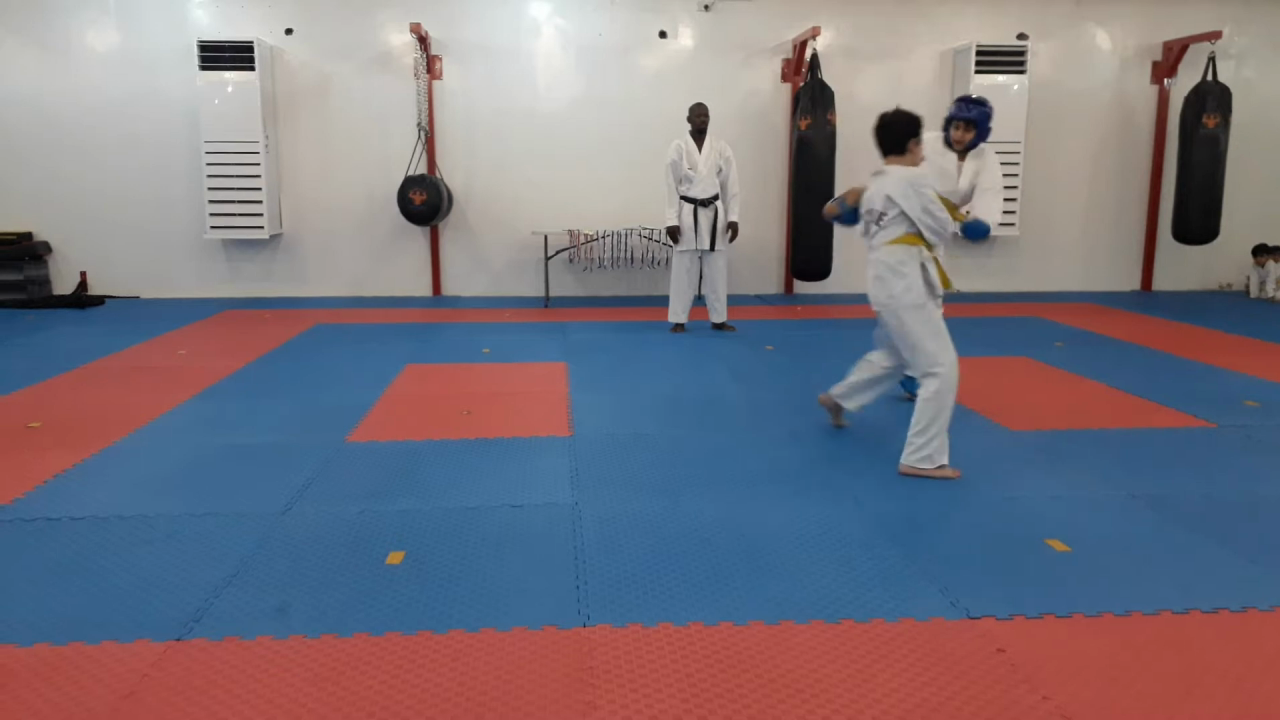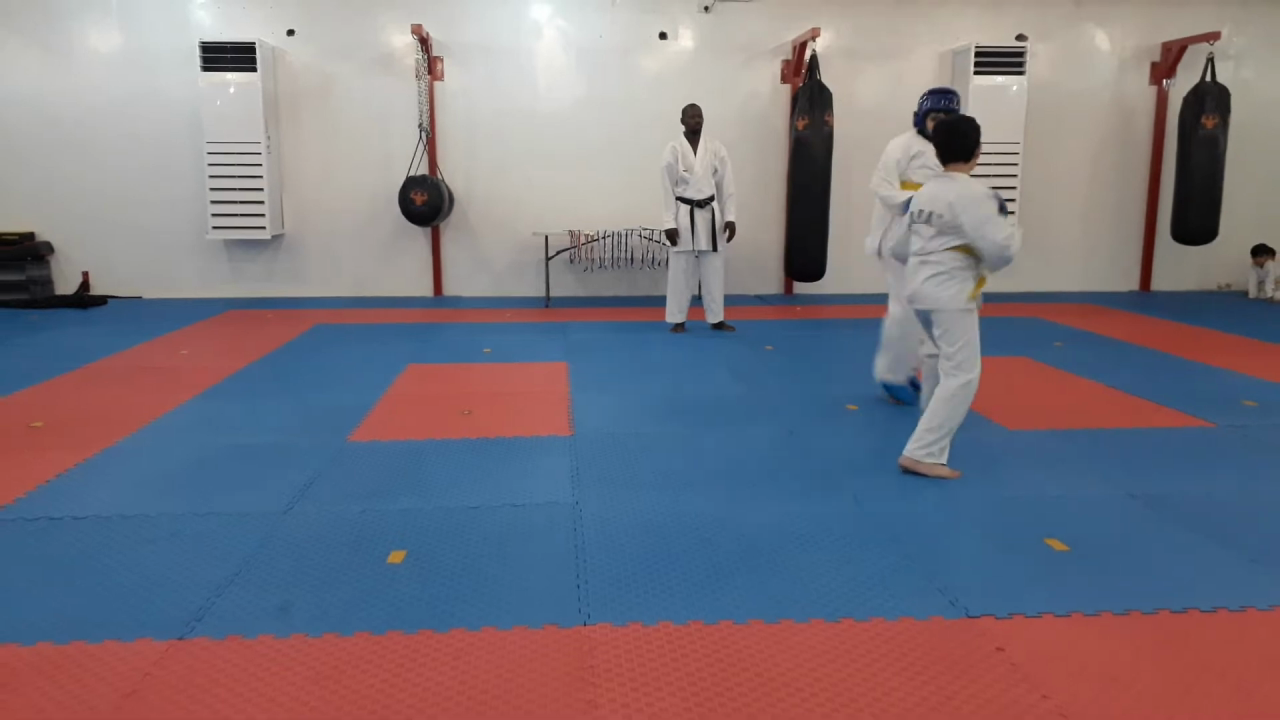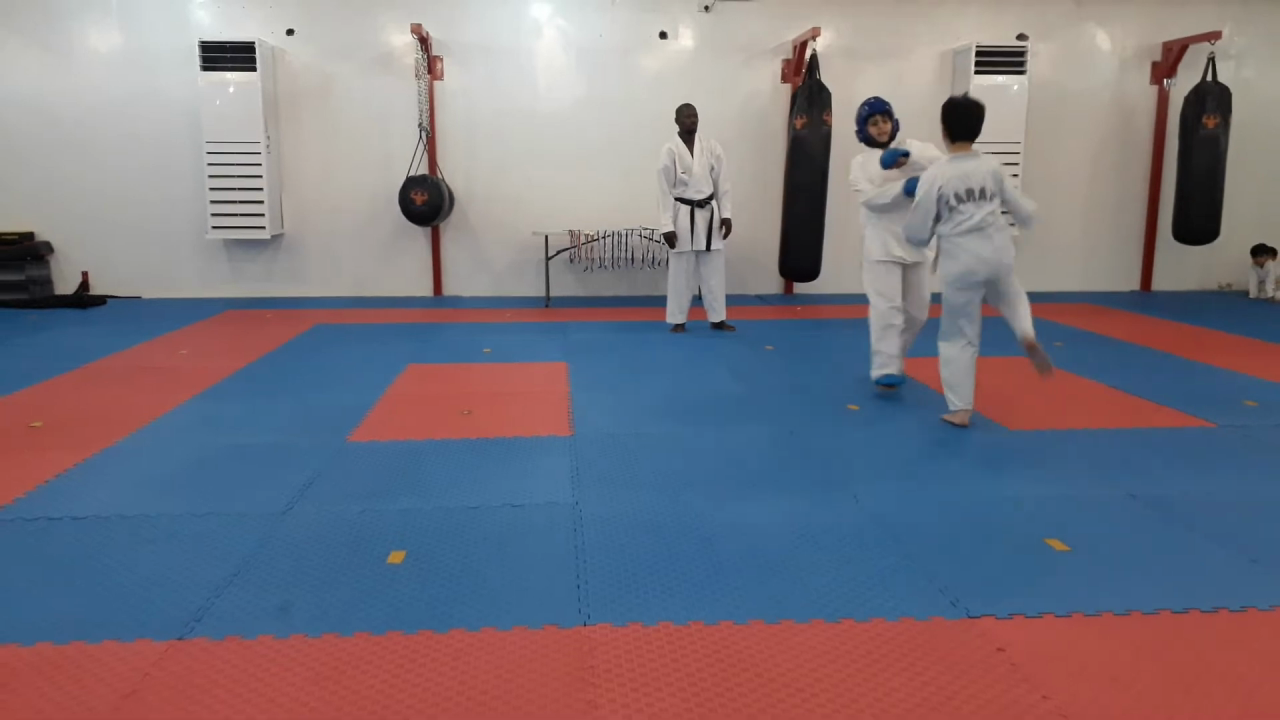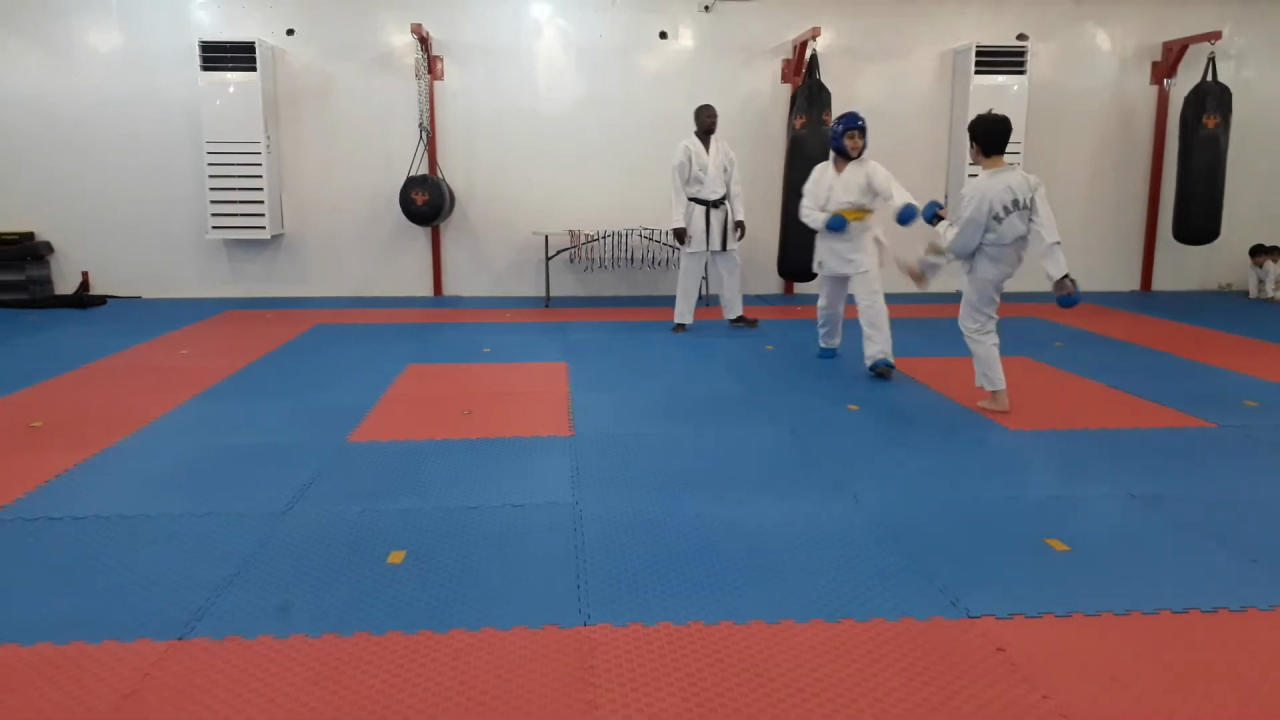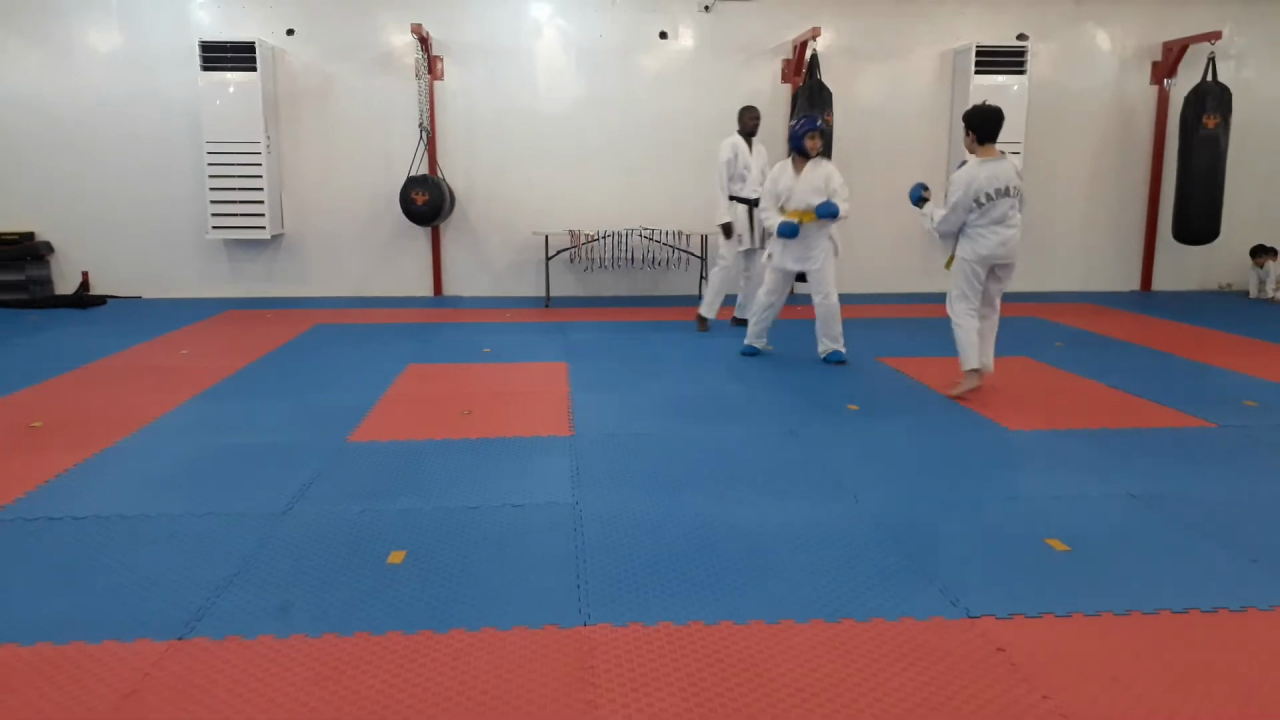
dt=0.4s
person 1, frame 1
left shoulder: (873, 188)
right shoulder: (912, 179)
right elbow: (940, 229)
right wrist: (943, 211)
left hip: (889, 286)
right hip: (907, 290)
left knee: (891, 358)
right knee: (940, 369)
left ankle: (838, 398)
right ankle: (922, 459)
person 1, frame 2
left shoulder: (923, 192)
right shoulder: (976, 194)
left elbow: (902, 248)
right elbow: (999, 252)
right wrist: (1005, 224)
left hip: (918, 286)
right hip: (950, 290)
left knee: (938, 351)
right knee: (960, 374)
left ankle: (932, 411)
right ankle: (922, 454)
person 1, frame 3
left shoulder: (933, 177)
right shoulder: (992, 168)
left elbow: (915, 234)
right elbow: (1019, 206)
left wrist: (933, 216)
right wrist: (1027, 216)
left hip: (960, 265)
right hip: (997, 255)
left knee: (957, 338)
right knee: (1010, 295)
left ankle: (960, 408)
right ankle: (1027, 337)
person 1, frame 4
left shoulder: (976, 191)
right shoulder: (1028, 181)
left elbow: (961, 246)
right elbow: (1044, 227)
left wrist: (943, 224)
right wrist: (1060, 274)
left hip: (988, 266)
right hip: (1008, 258)
left knee: (978, 326)
left ankle: (998, 394)
right ankle: (922, 270)
person 1, frame 5
left shoulder: (965, 176)
right shoulder: (1013, 167)
left elbow: (946, 224)
left wrist: (926, 205)
left hip: (975, 249)
right hip: (1007, 247)
left knee: (962, 308)
right knee: (988, 307)
left ankle: (972, 372)
right ankle: (980, 365)
person 2, frame 1
left shoulder: (986, 159)
right shoulder: (931, 143)
left elbow: (989, 196)
left wrist: (982, 223)
right wrist: (861, 197)
left ankle: (913, 371)
person 2, frame 2
right shoulder: (904, 145)
right elbow: (883, 185)
right wrist: (908, 202)
right hip: (901, 229)
right knee: (907, 304)
left ankle: (902, 371)
right ankle: (892, 375)
person 2, frame 3
left shoulder: (908, 149)
right shoulder: (862, 163)
left elbow: (939, 165)
right elbow: (870, 198)
left wrist: (907, 158)
right wrist: (904, 188)
right hip: (882, 239)
left knee: (917, 308)
right knee: (886, 304)
left ankle: (888, 358)
right ankle: (885, 370)
person 2, frame 4
left shoulder: (870, 169)
right shoulder: (820, 172)
left elbow: (893, 190)
right elbow: (807, 210)
left wrist: (906, 206)
right wrist: (825, 221)
left hip: (862, 245)
right hip: (830, 245)
left knee: (870, 301)
right knee: (829, 303)
left ankle: (880, 357)
right ankle: (828, 342)
person 2, frame 5
left shoulder: (826, 169)
right shoulder: (780, 171)
left elbow: (842, 204)
right elbow: (766, 208)
left wrist: (833, 210)
right wrist: (778, 225)
left hip: (817, 241)
right hip: (785, 241)
left knee: (826, 296)
right knee: (770, 294)
left ankle: (832, 347)
right ankle: (755, 341)
person 3, frame 1
left shoulder: (721, 148)
right shoulder: (678, 148)
left elbow: (730, 185)
right elbow: (671, 186)
left wrist: (733, 218)
right wrist: (671, 220)
left hip: (714, 214)
right hip: (688, 214)
left knee: (717, 269)
right knee: (684, 269)
left ankle: (718, 318)
right ankle: (678, 320)
person 3, frame 2
left shoulder: (716, 148)
right shoulder: (673, 150)
left elbow: (726, 185)
right elbow: (667, 188)
left wrist: (730, 217)
right wrist: (669, 223)
left hip: (710, 214)
right hip: (684, 214)
left knee: (714, 269)
right knee: (681, 270)
left ankle: (716, 318)
right ankle: (678, 320)
person 3, frame 3
left shoulder: (712, 147)
right shoulder: (669, 151)
left elbow: (721, 183)
right elbow: (665, 191)
left wrist: (726, 214)
right wrist: (667, 226)
left hip: (709, 213)
right hip: (684, 215)
left knee: (714, 268)
right knee: (681, 270)
left ankle: (717, 318)
right ankle: (678, 320)
person 3, frame 4
left shoulder: (724, 148)
right shoulder: (686, 148)
left elbow: (734, 185)
right elbow: (678, 188)
left wrist: (739, 216)
right wrist: (678, 222)
left hip: (721, 213)
right hip: (697, 214)
left knee: (730, 266)
right knee: (690, 269)
left ankle: (735, 314)
right ankle: (682, 320)
person 3, frame 5
left shoulder: (760, 149)
right shoulder: (730, 145)
left elbow: (765, 186)
right elbow: (722, 184)
right wrist: (724, 218)
left hip: (756, 213)
right hip: (736, 212)
left knee: (754, 267)
right knee: (727, 264)
left ankle: (742, 314)
right ankle: (705, 313)
